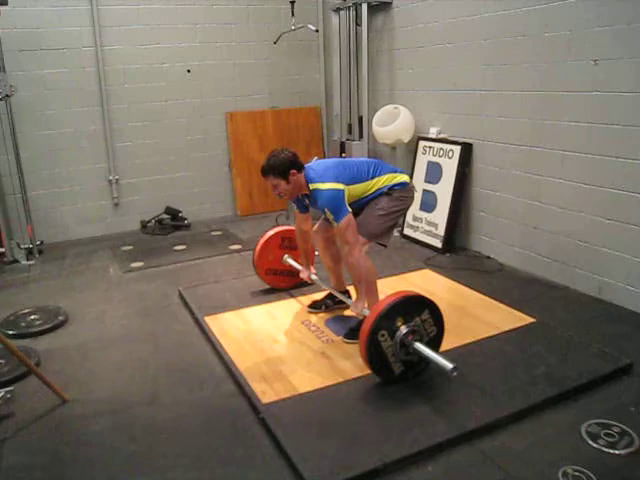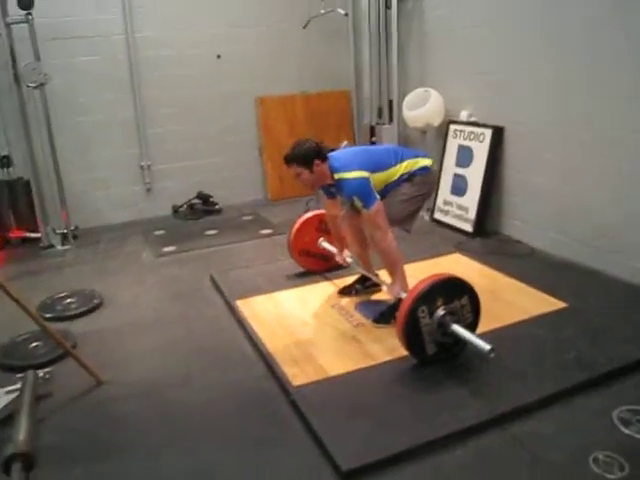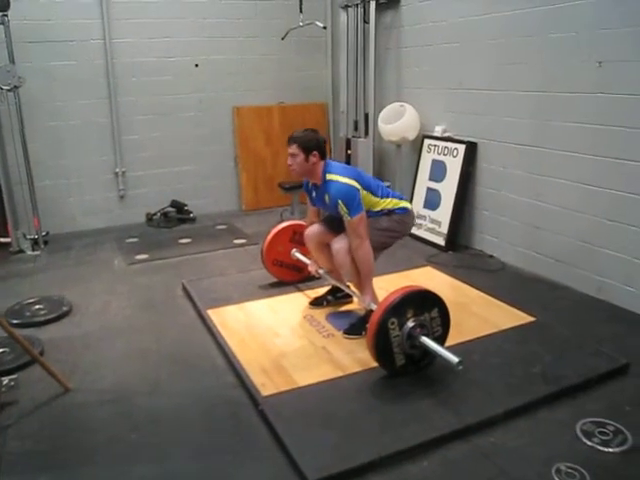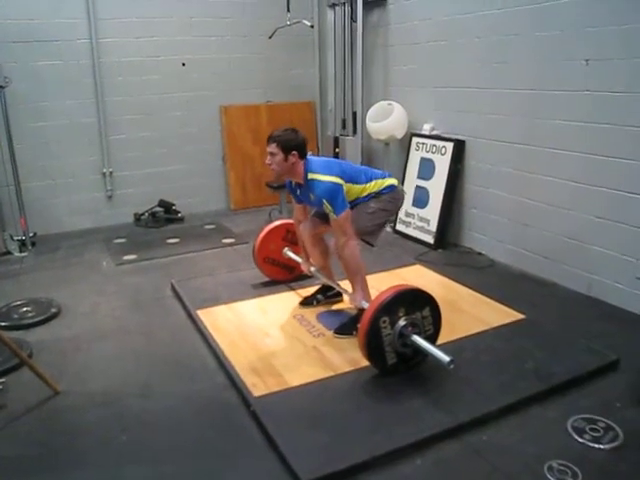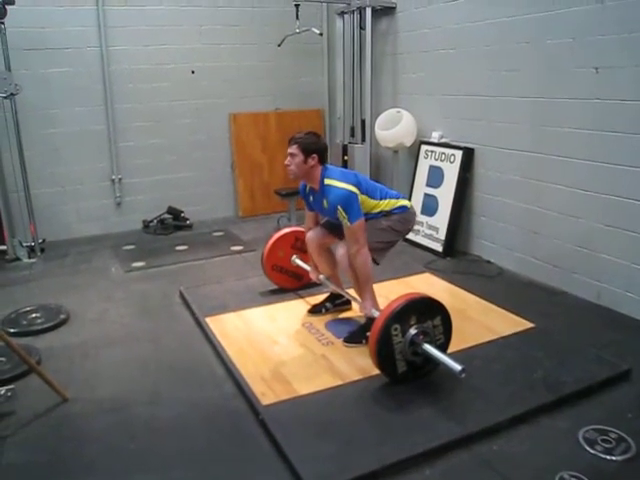
dt=1s
person 1, frame 1
left shoulder: (326, 192)
right shoulder: (299, 185)
left elbow: (351, 246)
right elbow: (303, 228)
left wrist: (362, 298)
right wrist: (306, 266)
left hip: (394, 189)
right hip: (367, 189)
left knee: (354, 246)
right knee: (320, 234)
right ankle: (340, 293)
person 1, frame 2
left shoulder: (353, 181)
right shoulder: (326, 172)
left elbow: (381, 232)
right elbow: (333, 214)
left wrist: (397, 283)
right wrist: (340, 249)
left hip: (417, 175)
right hip: (394, 174)
left knee: (375, 231)
right knee: (347, 221)
right ankle: (369, 278)
person 1, frame 3
left shoulder: (340, 187)
right shoulder: (311, 181)
left elbow: (360, 242)
right elbow: (312, 220)
left wrist: (367, 293)
right wrist: (314, 260)
left hip: (394, 214)
right hip: (364, 213)
left knee: (341, 249)
right knee: (312, 235)
left ankle: (374, 312)
right ankle: (341, 290)
person 1, frame 4
left shoulder: (324, 184)
right shoulder: (294, 179)
left elbow: (346, 240)
right elbow: (300, 220)
left wrist: (358, 290)
right wrist: (304, 258)
left hip: (384, 194)
right hip: (356, 194)
left knee: (338, 243)
right knee: (308, 230)
left ankle: (366, 311)
right ankle: (330, 289)
person 1, frame 5
left shoulder: (339, 193)
right shoulder: (307, 186)
left elbow: (358, 249)
right elbow: (310, 227)
left wrist: (367, 300)
right wrist: (313, 267)
left hip: (396, 214)
right hip: (364, 213)
left knee: (344, 255)
right knee: (313, 239)
left ankle: (375, 319)
right ankle: (339, 297)
